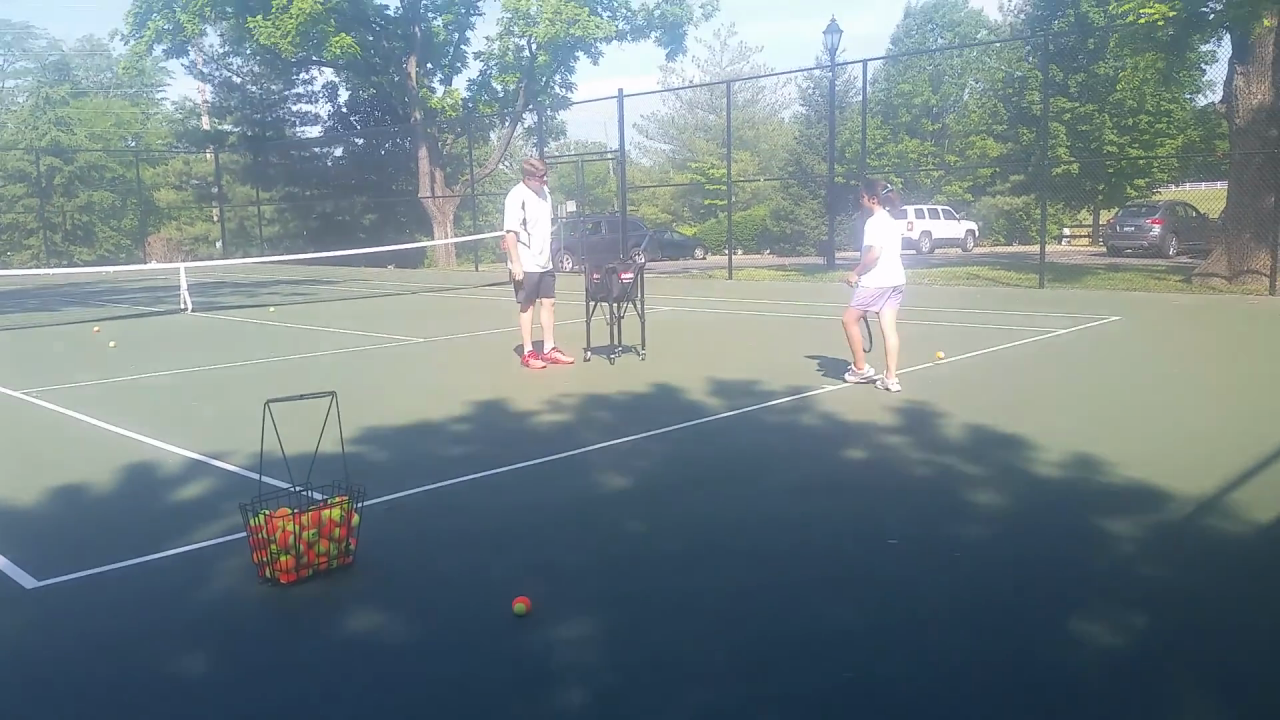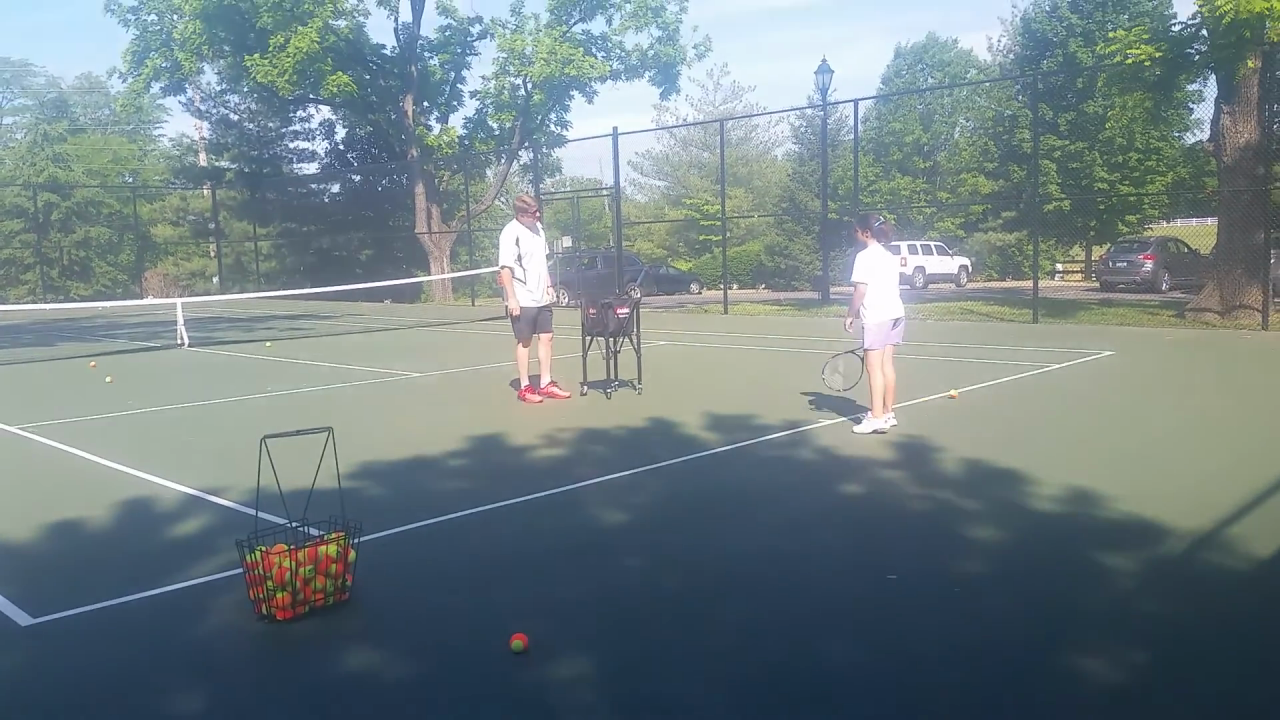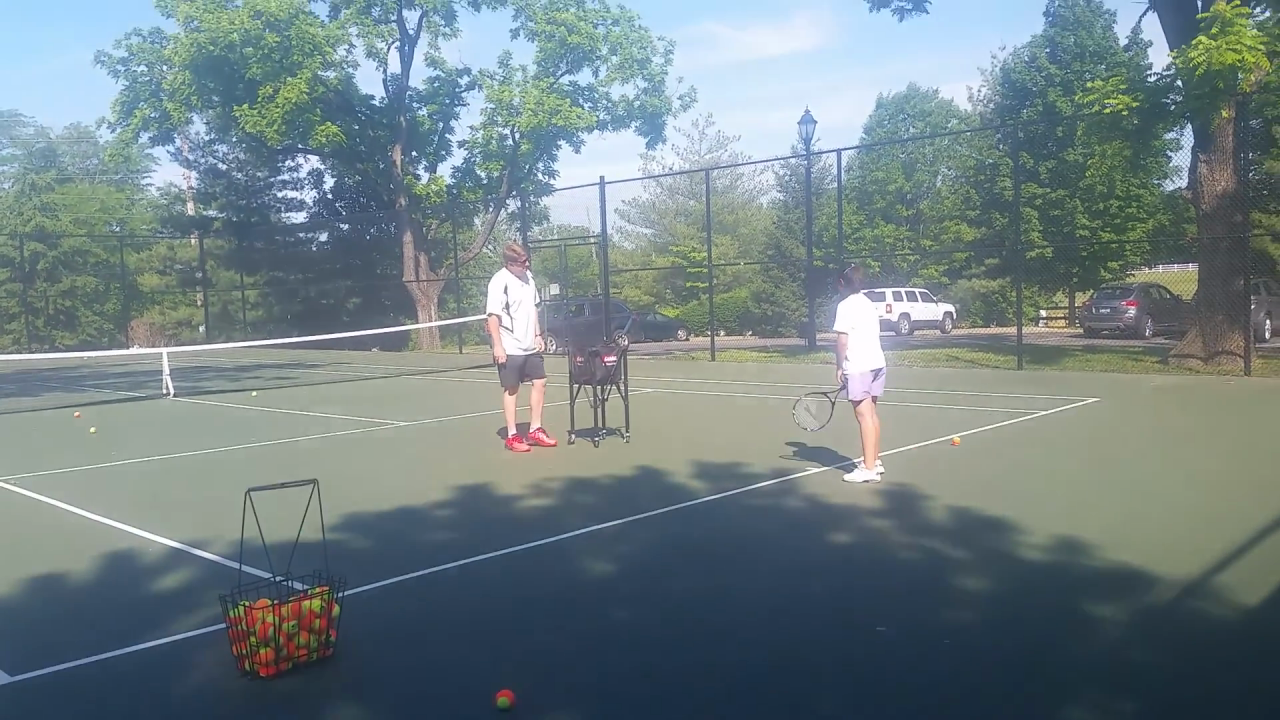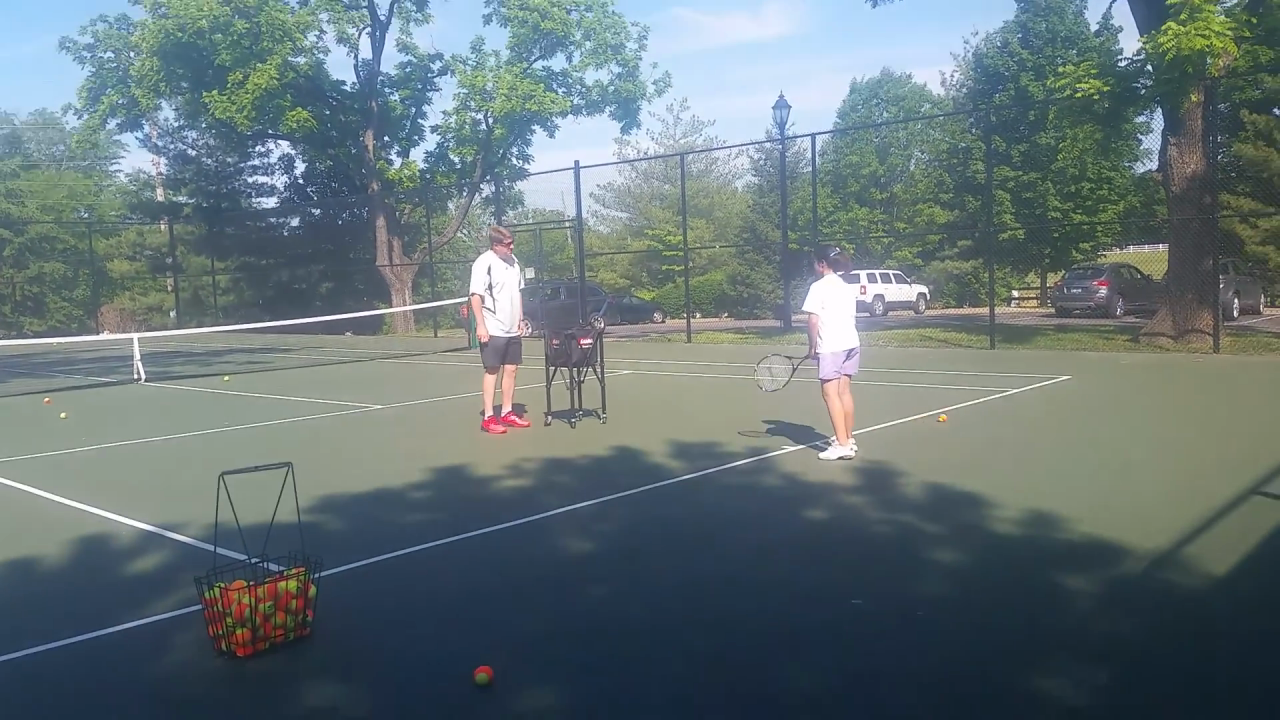
dt=0.4s
person 1, frame 1
left shoulder: (874, 222)
right shoulder: (892, 222)
left elbow: (874, 253)
left wrist: (855, 272)
right wrist: (861, 272)
left hip: (875, 281)
right hip: (896, 279)
left knee: (850, 320)
right knee: (889, 329)
left ankle: (861, 368)
right ankle: (891, 378)
person 1, frame 2
left shoulder: (864, 256)
right shoulder: (890, 256)
left elbow: (860, 291)
right elbow: (895, 287)
left wrist: (850, 315)
left hip: (876, 316)
right hip: (895, 313)
left knee: (873, 367)
right knee: (886, 364)
left ankle: (877, 418)
right ankle: (888, 413)
person 1, frame 3
left shoulder: (845, 305)
right shoulder: (869, 304)
left elbow: (843, 341)
right elbow: (871, 336)
left wrist: (840, 367)
left hip: (858, 366)
right hip: (877, 363)
left knee: (864, 416)
right knee: (871, 413)
left ankle: (869, 468)
right ankle: (874, 461)
person 1, frame 4
left shoulder: (818, 287)
right shoulder: (848, 286)
left elbow: (813, 321)
right elbow: (850, 316)
left wrist: (812, 346)
left hip: (831, 346)
right hip: (851, 343)
left knee: (830, 395)
right knee: (843, 391)
left ankle: (842, 443)
right ankle: (848, 440)
person 2, frame 1
left shoulder: (544, 191)
right shoulder: (517, 196)
right elbow: (510, 232)
right wrist: (515, 262)
left hip: (544, 262)
right hip: (526, 264)
left knee: (548, 302)
right knee: (527, 306)
left ankle: (549, 350)
right ankle: (528, 353)
person 2, frame 2
left shoulder: (537, 227)
right shoulder: (511, 233)
right elbow: (505, 268)
left wrist: (549, 286)
right wrist: (511, 298)
left hip: (541, 297)
right hip: (523, 300)
left knee: (546, 337)
right knee: (525, 341)
left ankle: (546, 384)
right ankle: (525, 387)
person 2, frame 3
left shoulder: (528, 276)
right shoulder: (499, 282)
right elbow: (492, 315)
left wrist: (538, 334)
right wrist: (497, 345)
left hip: (530, 346)
right hip: (510, 348)
left knee: (539, 382)
right knee: (511, 389)
left ankle: (535, 430)
right ankle: (512, 436)
person 2, frame 4
left shoulder: (513, 261)
right shoulder: (484, 263)
right elbow: (475, 295)
left wrist: (520, 318)
right wrist: (480, 325)
left hip: (512, 328)
right hip: (493, 329)
left knee: (511, 369)
right knee: (493, 371)
left ankle: (507, 413)
right ankle: (488, 417)
